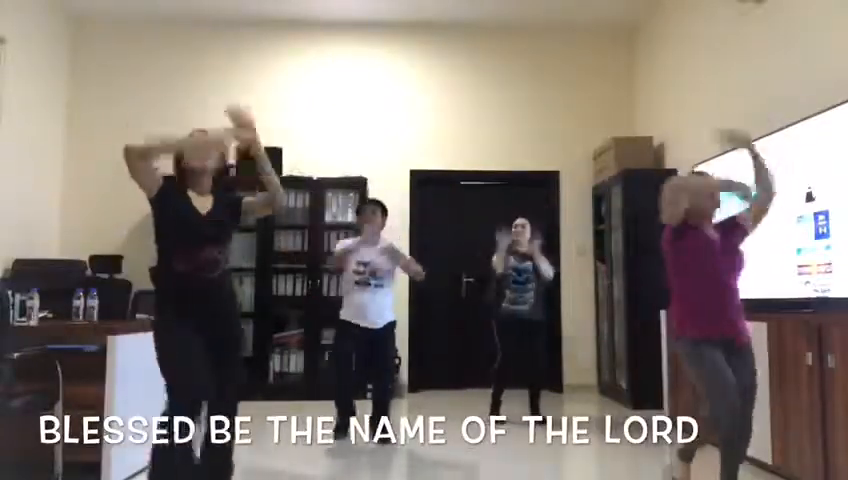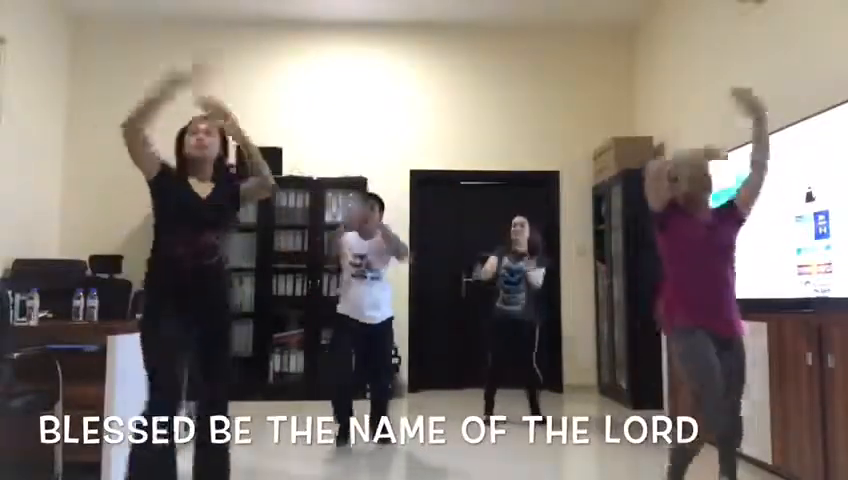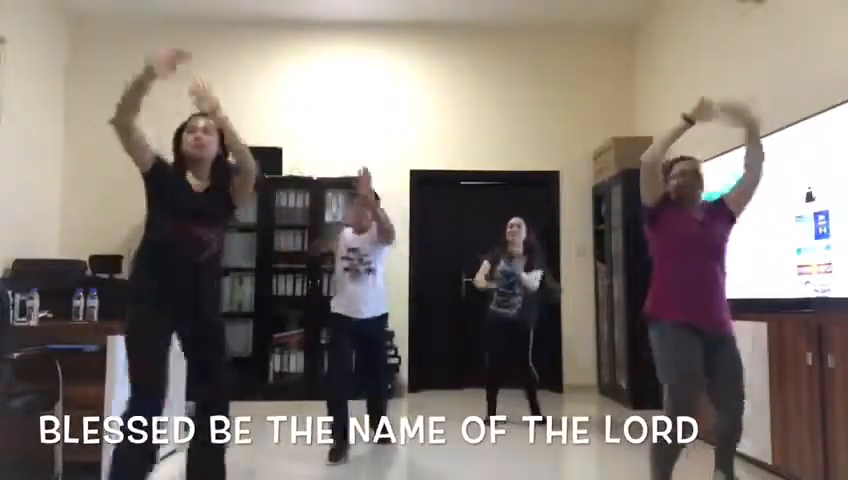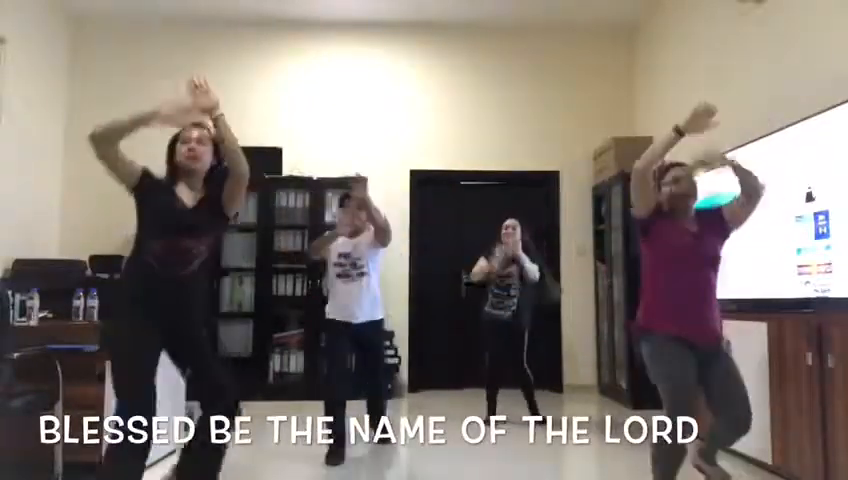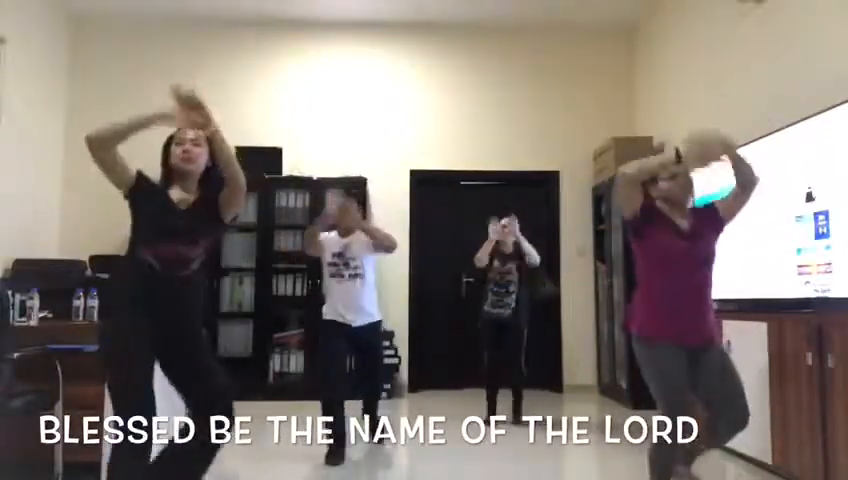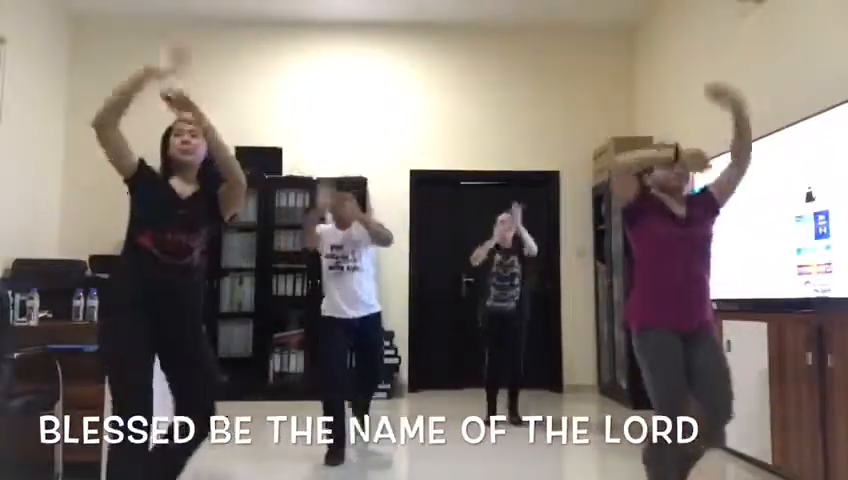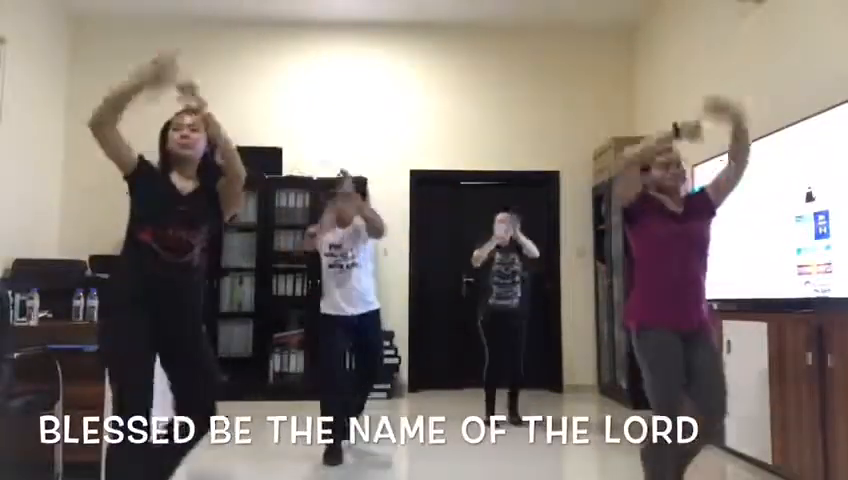
dt=0.1s
person 1, frame 1
left shoulder: (231, 202)
right shoulder: (166, 193)
left elbow: (275, 199)
right elbow: (133, 153)
left wrist: (255, 145)
right wrist: (189, 141)
left hip: (221, 312)
right hip: (175, 312)
left knee: (224, 405)
right knee: (185, 400)
person 1, frame 2
left shoulder: (230, 190)
right shoulder: (165, 179)
left elbow: (266, 183)
right elbow: (132, 128)
left wrist: (234, 128)
right wrist: (171, 86)
left hip: (211, 303)
right hip: (165, 304)
left knee: (215, 403)
right knee: (164, 397)
person 1, frame 3
left shoulder: (228, 190)
right shoulder: (162, 175)
left elbow: (248, 168)
right elbow: (123, 119)
left wrist: (219, 112)
right wrist: (149, 75)
left hip: (200, 302)
right hip: (151, 298)
left knee: (213, 403)
right knee: (146, 401)
person 1, frame 4
left shoulder: (221, 202)
right shoulder: (151, 189)
left elbow: (241, 171)
right elbow: (100, 141)
left wrist: (215, 116)
right wrist: (153, 115)
left hip: (186, 316)
right hip: (135, 314)
left knee: (223, 404)
right knee: (134, 419)
person 1, frame 5
left shoulder: (217, 204)
right shoulder: (146, 192)
left elbow: (238, 180)
right elbow: (96, 143)
left wrist: (208, 124)
right wrist: (154, 117)
left hip: (183, 323)
right hip: (131, 317)
left knee: (218, 413)
right knee: (135, 422)
person 1, frame 6
left shoulder: (216, 199)
right shoulder: (145, 181)
left elbow: (238, 180)
right elbow: (104, 124)
left wrist: (203, 120)
right wrist: (146, 76)
left hip: (181, 314)
right hip: (129, 310)
left knee: (204, 410)
right knee: (133, 418)
person 1, frame 7
left shoulder: (217, 191)
right shoulder: (146, 176)
left elbow: (236, 171)
right elbow: (100, 122)
left wrist: (206, 117)
right wrist: (142, 81)
left hip: (182, 309)
right hip: (130, 306)
left knee: (199, 410)
right knee: (133, 418)
person 2, frame 1
left shoulder: (729, 232)
right shoulder: (678, 234)
left elbow: (766, 198)
right elbow: (673, 186)
left wrist: (752, 152)
right wrist: (723, 183)
left hip: (734, 337)
right hip: (695, 338)
left knee: (743, 414)
right knee: (728, 407)
person 2, frame 2
left shoulder: (727, 217)
right shoulder: (670, 217)
left elbow: (758, 170)
right elbow: (653, 171)
left wrist: (759, 118)
right wrist: (700, 154)
left hip: (727, 327)
right hip: (686, 324)
left knee: (730, 411)
right knee: (710, 401)
person 2, frame 3
left shoulder: (719, 212)
right shoulder: (660, 213)
left elbow: (754, 168)
right elbow: (649, 161)
left wrist: (751, 127)
right wrist: (689, 120)
left hip: (716, 326)
right hip: (672, 325)
left knee: (732, 409)
right knee: (680, 410)
person 2, frame 4
left shoulder: (714, 223)
right shoulder: (652, 223)
left elbow: (755, 192)
right elbow: (640, 171)
left wrist: (729, 163)
right wrist: (682, 131)
left hip: (708, 337)
right hip: (664, 335)
left knee: (738, 417)
right knee: (680, 422)
person 2, frame 5
left shoulder: (706, 220)
right shoulder: (645, 221)
left elbow: (748, 185)
right elbow: (625, 175)
left wrist: (730, 150)
right wrist: (678, 156)
left hip: (702, 338)
right hip: (657, 338)
left knee: (734, 415)
right knee: (675, 423)
person 2, frame 6
left shoulder: (703, 205)
right shoulder: (640, 209)
left elbow: (741, 160)
right elbow: (621, 165)
left wrist: (738, 109)
right wrist: (676, 152)
left hip: (699, 325)
right hip: (654, 324)
left knee: (717, 412)
right knee: (668, 415)
person 2, frame 7
left shoulder: (699, 204)
right shoulder: (639, 207)
left elbow: (739, 163)
right elbow: (629, 159)
left wrist: (737, 121)
right wrist: (677, 132)
left hip: (696, 324)
right hip: (652, 323)
left knee: (714, 411)
right knee: (667, 413)
person 3, frame 1
left shoulder: (391, 249)
right shoulder: (348, 245)
left elbow: (418, 274)
right elbow: (334, 262)
left wrist: (400, 259)
right wrist: (358, 244)
left hip: (382, 325)
right hip: (350, 323)
left knee: (383, 379)
right knee: (342, 377)
left ankle: (377, 426)
right ankle: (344, 420)
person 3, frame 2
left shoulder: (385, 242)
right shoulder: (346, 239)
left elbow: (403, 253)
left wrist: (380, 227)
right wrist: (349, 224)
left hip: (380, 321)
right hip: (347, 318)
left knee: (381, 378)
right knee: (341, 374)
left ankle: (378, 426)
right ankle: (344, 425)
person 3, frame 3
left shoulder: (379, 235)
right shoulder: (341, 235)
left elbow: (389, 231)
left wrist: (370, 195)
right wrist: (346, 223)
left hip: (375, 317)
right hip: (343, 316)
left knee: (377, 376)
right knee: (338, 378)
left ankle: (377, 426)
right ankle: (340, 439)
person 3, frame 4
left shoulder: (373, 239)
right shoulder: (332, 241)
left elbow: (386, 232)
right elbow: (313, 253)
left wrist: (365, 199)
right wrist: (335, 232)
left hip: (371, 321)
right hip: (338, 321)
left knee: (377, 379)
right knee: (336, 382)
left ankle: (378, 426)
right ankle: (337, 443)
person 3, frame 5
left shoulder: (368, 239)
right shoulder: (326, 240)
left elbow: (390, 245)
right elbow: (308, 246)
left wrist: (361, 224)
right wrist: (326, 218)
left hip: (369, 321)
right hip: (334, 322)
left knee: (373, 378)
right knee: (332, 384)
left ankle: (371, 420)
right ankle: (336, 444)
person 3, frame 6
left shoulder: (365, 231)
right shoulder: (324, 233)
left elbow: (387, 239)
right elbow: (306, 236)
left wrist: (359, 214)
right wrist: (319, 208)
left hip: (368, 314)
right hip: (334, 317)
left knee: (371, 373)
right knee: (333, 381)
left ankle: (360, 411)
right ankle: (336, 443)
person 3, frame 7
left shoulder: (364, 227)
right shoulder: (323, 233)
left elbow: (379, 228)
right elbow: (307, 243)
left wrist: (354, 196)
right wrist: (322, 225)
left hip: (367, 313)
right hip: (333, 315)
left knee: (370, 371)
right knee: (332, 379)
left ankle: (348, 413)
right ankle: (334, 442)
person 4, frame 1
left shoulder: (539, 256)
right shoulder: (505, 253)
left elbow: (549, 275)
right elbow: (497, 268)
left wrist: (536, 255)
right wrist: (501, 249)
left hip: (533, 318)
right hip: (506, 317)
left knee: (535, 363)
right knee: (505, 361)
left ankle: (535, 411)
right ankle: (494, 410)
person 4, frame 2
left shoulder: (536, 255)
right shoulder: (501, 252)
left elbow: (538, 282)
right elbow: (488, 272)
left wrist: (529, 270)
right wrist: (483, 272)
left hip: (527, 318)
right hip: (501, 317)
left knee: (528, 363)
right knee: (496, 361)
left ankle: (535, 410)
right ankle: (488, 411)
person 4, frame 3
left shoulder: (534, 256)
right shoulder: (495, 255)
left elbow: (534, 285)
right elbow: (478, 279)
left wrist: (520, 272)
right wrist: (488, 284)
left hip: (522, 320)
right hip: (496, 319)
left knee: (525, 363)
right knee: (494, 363)
left ankle: (535, 410)
right ankle: (491, 412)
person 4, frame 4
left shoulder: (527, 256)
right shoulder: (491, 255)
left elbow: (535, 276)
right elbow: (475, 275)
left wrist: (519, 254)
right wrist: (493, 264)
left hip: (517, 321)
right hip: (492, 320)
left knee: (520, 363)
right knee: (494, 364)
left ankle: (534, 410)
right ankle: (491, 412)
person 4, frame 5
left shoulder: (522, 255)
right shoulder: (491, 252)
left elbow: (536, 261)
right elbow: (478, 262)
left wrist: (519, 237)
right wrist: (491, 239)
left hip: (515, 319)
right hip: (490, 318)
left knee: (515, 362)
right knee: (492, 363)
left ankle: (517, 411)
right ankle: (491, 412)
person 4, frame 6
left shoulder: (520, 248)
right shoulder: (489, 249)
left elbow: (534, 250)
right elbow: (474, 261)
left wrist: (519, 226)
right wrist: (493, 240)
left hip: (516, 315)
right hip: (491, 314)
left knee: (515, 360)
right knee: (493, 360)
left ankle: (513, 410)
right ankle: (491, 412)
person 4, frame 7
left shoulder: (519, 248)
right shoulder: (487, 249)
left elbow: (535, 254)
right elbow: (475, 261)
left wrist: (518, 234)
right wrist: (495, 239)
left hip: (516, 314)
right hip: (491, 314)
left knee: (516, 360)
right knee: (493, 359)
left ankle: (513, 409)
right ankle: (490, 411)
